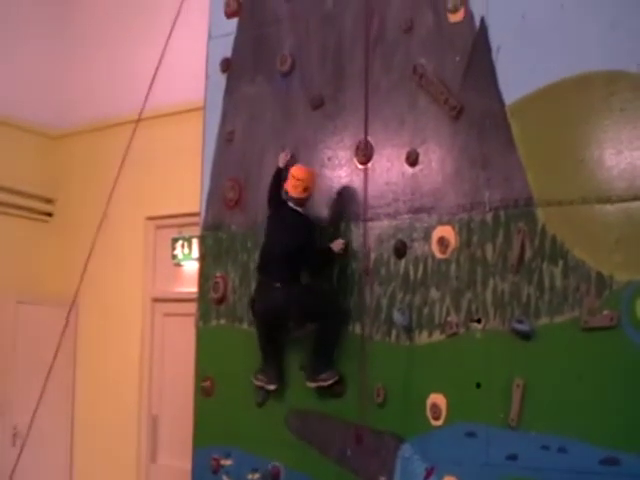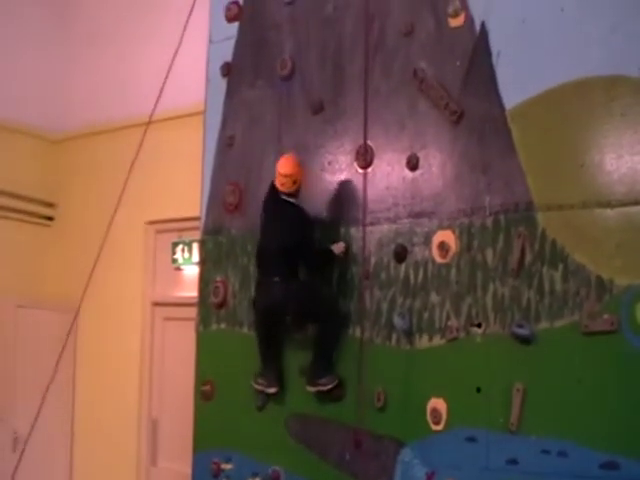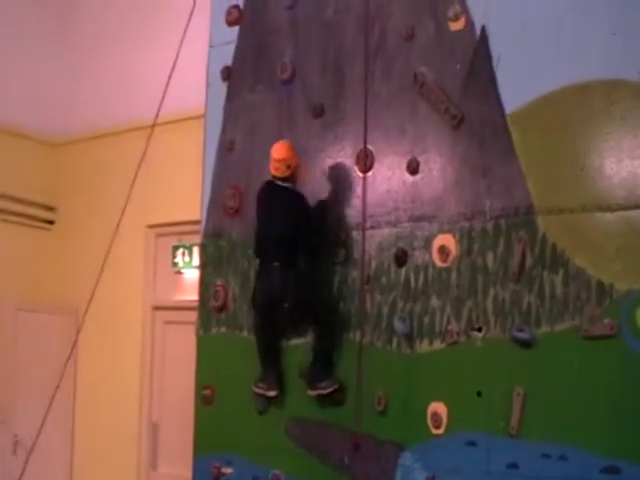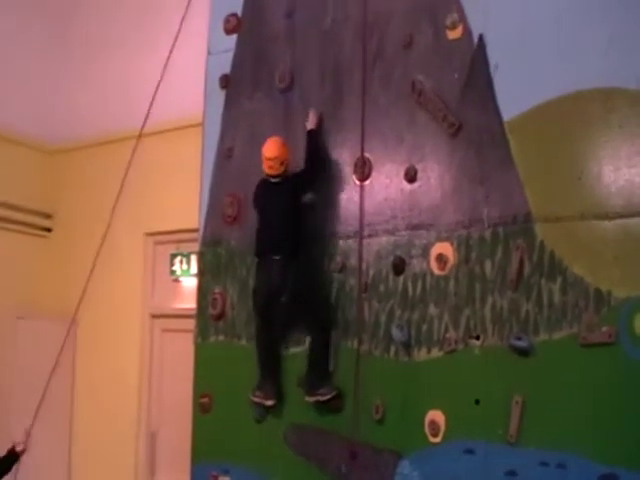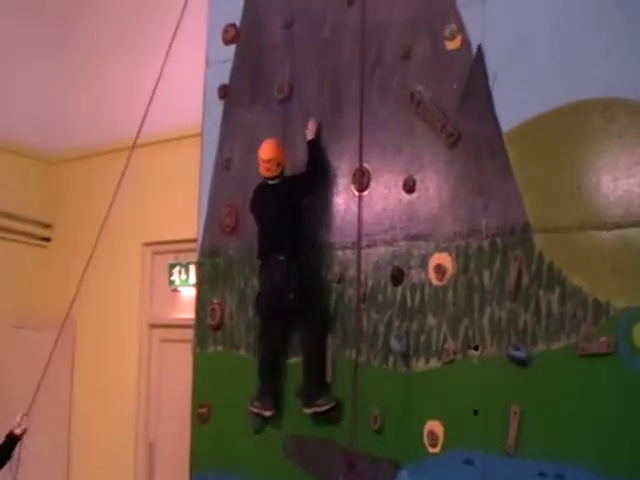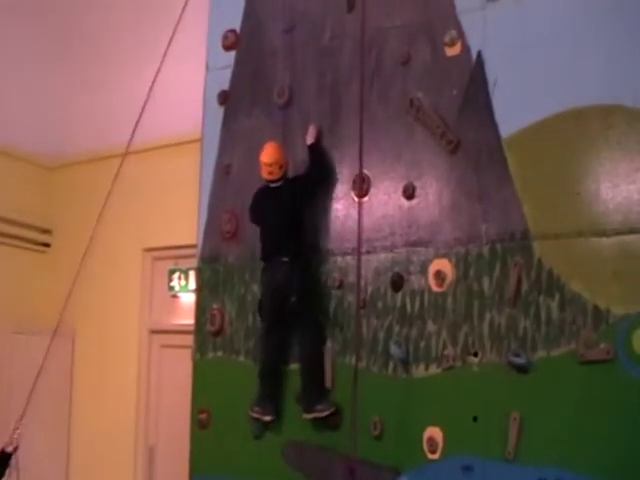
dt=0.2s
person 1, frame 1
left shoulder: (277, 211)
right shoulder: (305, 225)
left elbow: (272, 194)
right elbow: (312, 264)
left wrist: (280, 168)
right wrist: (331, 250)
left hip: (264, 292)
right hip: (288, 293)
left knee: (265, 320)
right knee: (330, 313)
left ankle: (270, 370)
right ankle: (318, 371)
person 1, frame 2
left shoulder: (270, 205)
right shoulder: (300, 218)
right elbow: (310, 261)
left wrist: (281, 169)
right wrist: (332, 251)
left hip: (264, 287)
right hip: (288, 288)
left knee: (265, 322)
right knee: (331, 316)
left ankle: (270, 374)
right ankle: (318, 374)
person 1, frame 3
left shoulder: (264, 193)
right shoulder: (297, 201)
right elbow: (307, 240)
left hip: (265, 273)
right hip: (287, 274)
left knee: (265, 325)
left ankle: (269, 377)
right ankle: (317, 378)
person 1, frame 4
left shoulder: (261, 190)
right shoulder: (292, 186)
right elbow: (317, 166)
right wrist: (312, 129)
left hip: (264, 267)
right hip: (287, 267)
left knee: (266, 327)
right knee: (318, 325)
left ankle: (268, 387)
right ankle: (316, 384)
person 1, frame 5
left shoulder: (258, 194)
right shoulder: (292, 188)
right elbow: (317, 171)
right wrist: (312, 138)
left hip: (267, 269)
right hip: (290, 268)
left knee: (269, 334)
right knee: (312, 330)
left ankle: (266, 397)
right ankle: (313, 395)
person 1, frame 6
left shoulder: (259, 197)
right shoulder: (296, 189)
right elbow: (322, 173)
right wrist: (312, 143)
left hip: (270, 271)
right hip: (294, 269)
left knee: (272, 337)
right knee: (309, 334)
left ankle: (266, 402)
right ankle: (313, 400)
